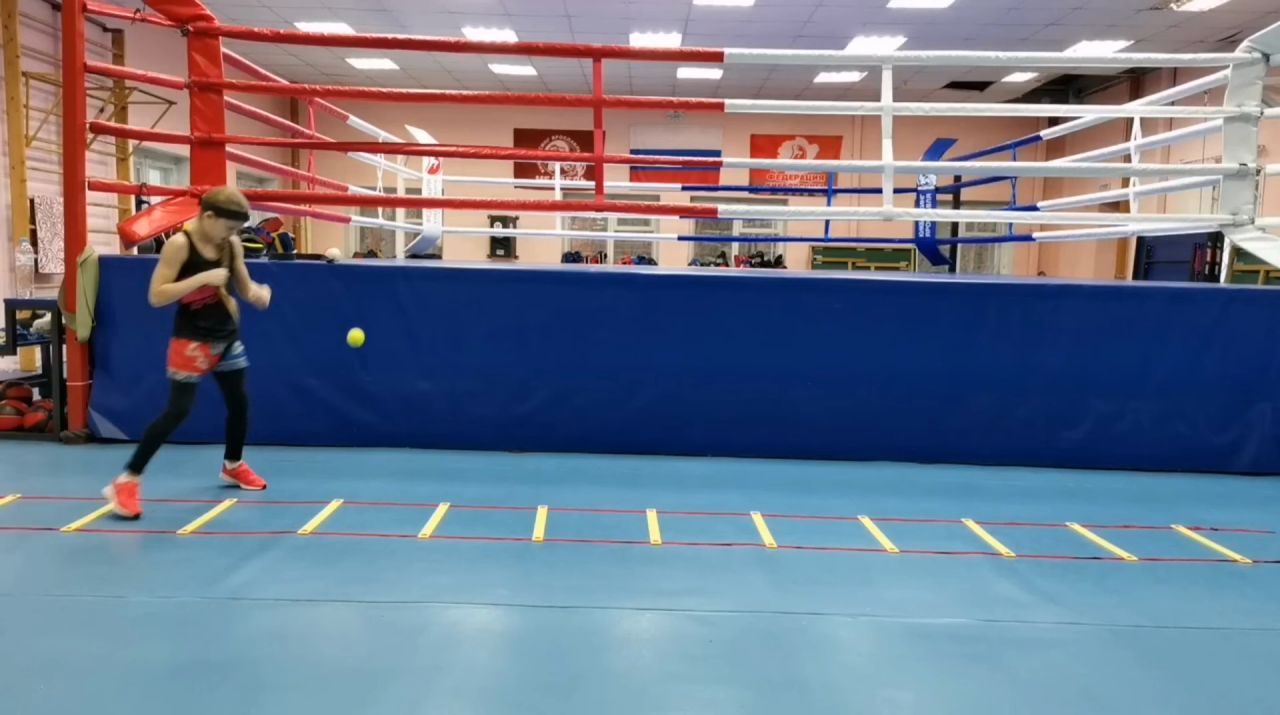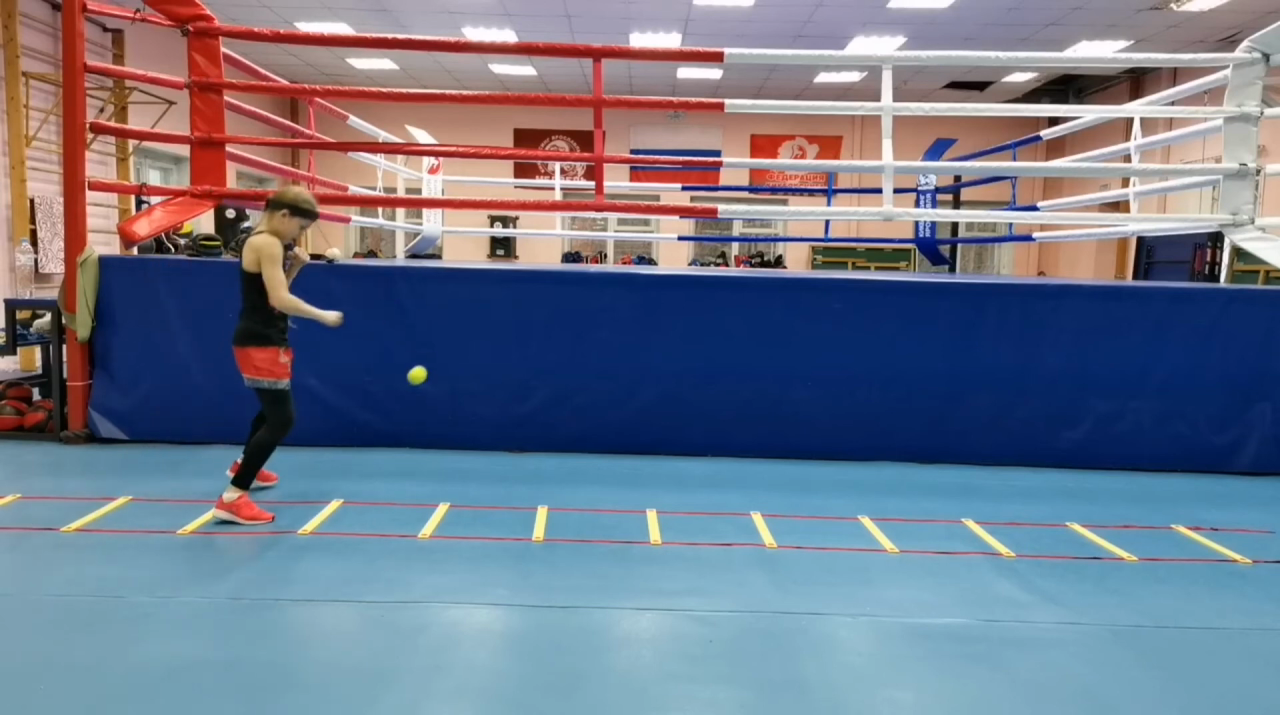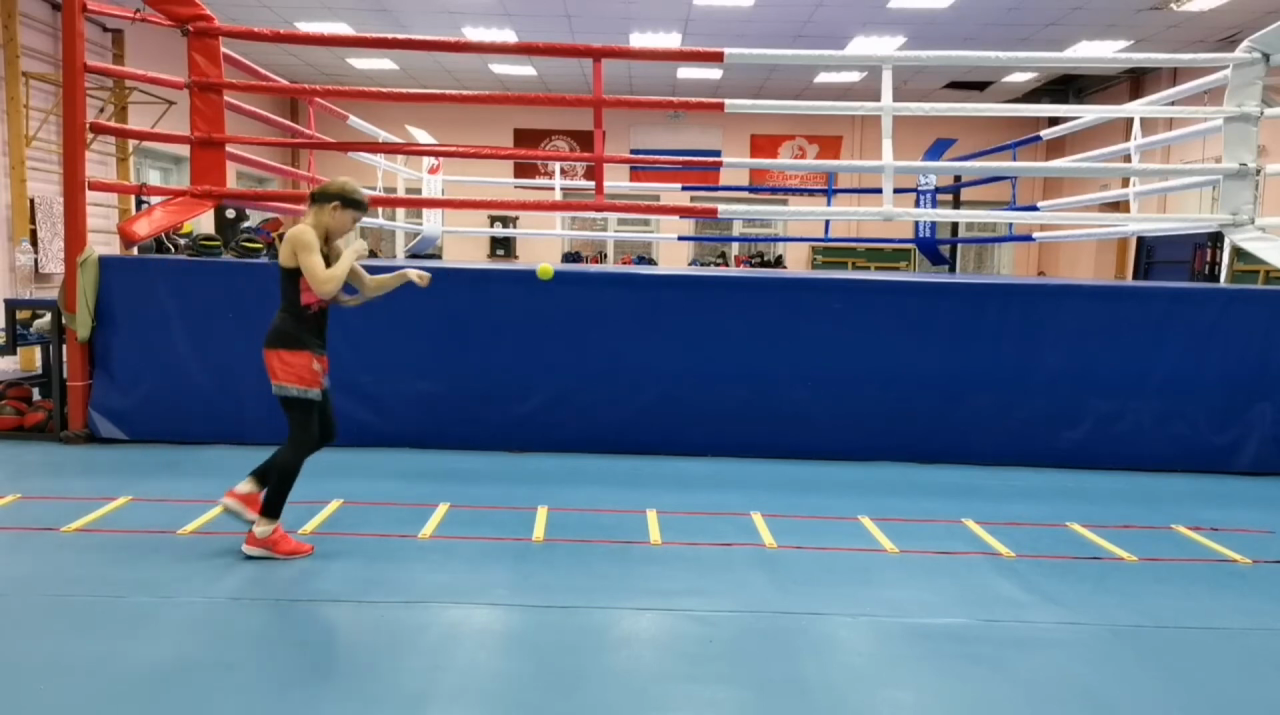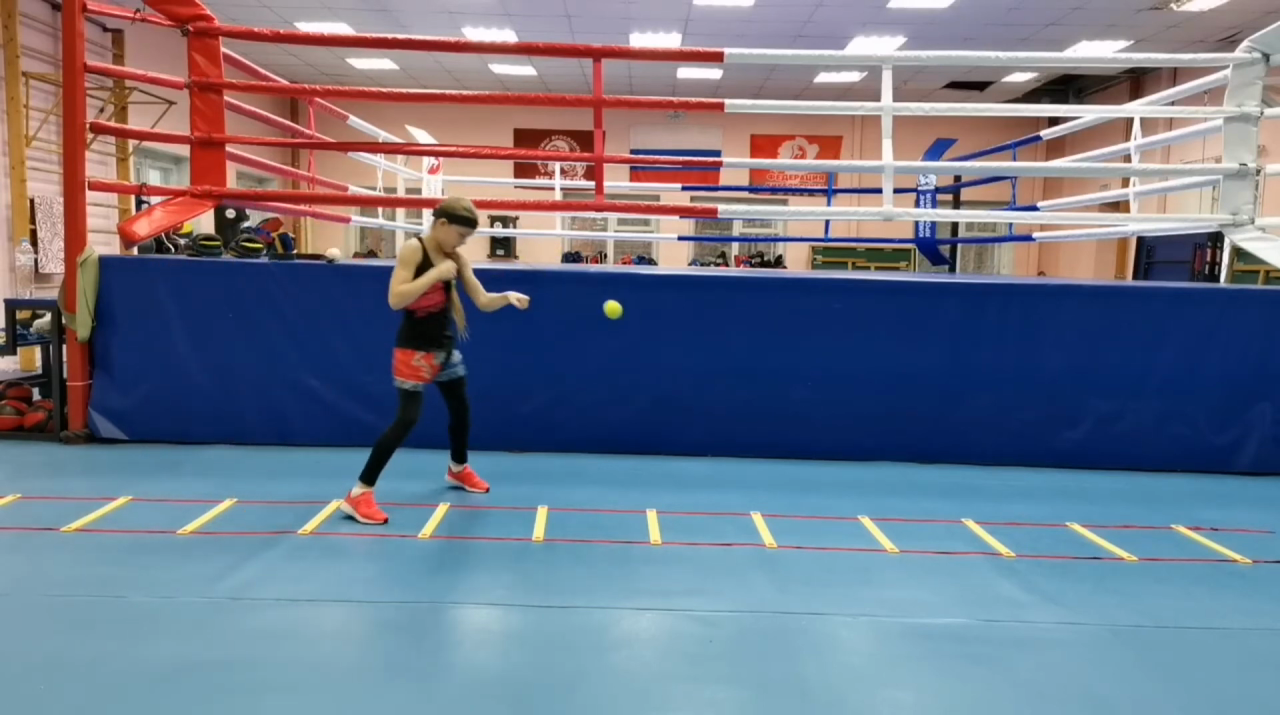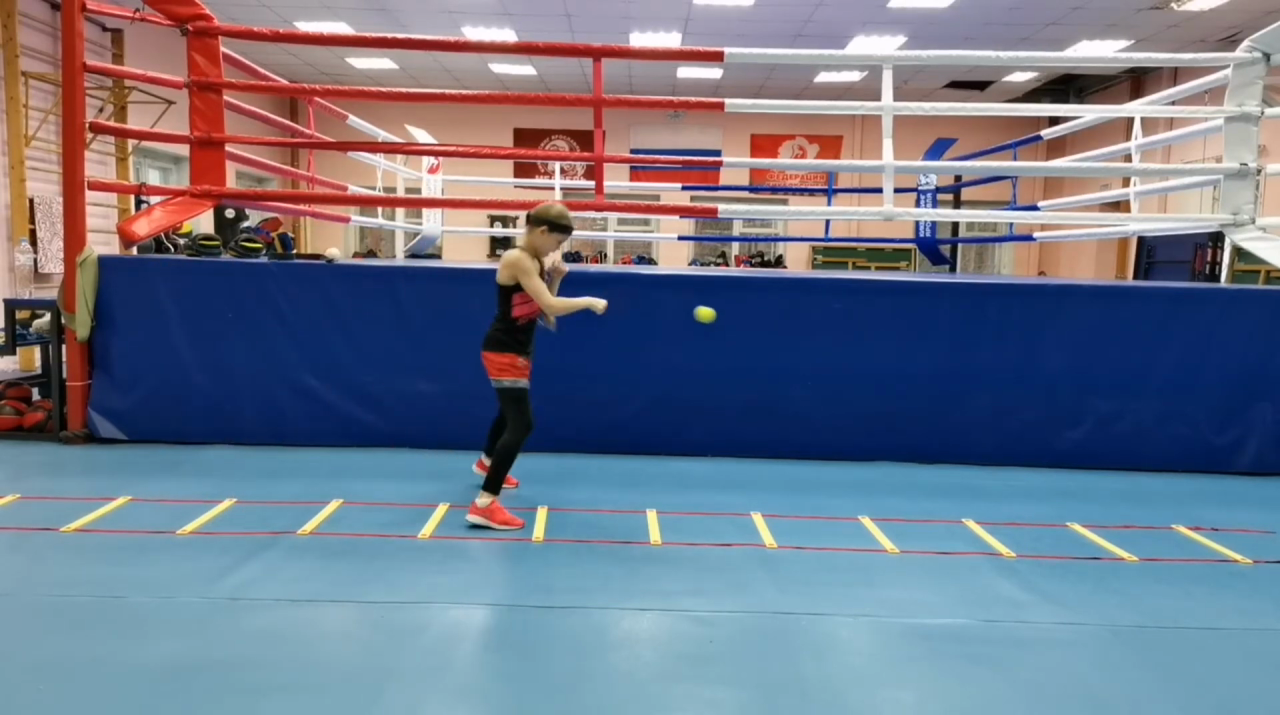
dt=0.7s
person 1, frame 1
left shoulder: (232, 245)
right shoulder: (179, 245)
left elbow: (244, 287)
right elbow: (156, 296)
left wrist: (259, 292)
right wrist: (203, 277)
left hip: (227, 337)
right hip: (192, 340)
left knee: (239, 403)
right knee: (176, 411)
left ankle: (233, 465)
right ankle: (126, 481)
person 1, frame 2
left shoulder: (264, 241)
right shoulder: (267, 245)
right elbow: (282, 301)
left wrist: (294, 266)
right wrist: (323, 316)
left hip: (263, 340)
right hip: (262, 344)
left knee: (274, 408)
right knee: (281, 420)
left ankle: (246, 465)
right ankle: (233, 500)
person 1, frame 3
left shoulder: (330, 245)
right shoulder: (301, 235)
left elbow: (368, 287)
right elbow: (323, 287)
left wrist: (405, 274)
right wrist: (350, 255)
left hip: (308, 350)
right hip: (291, 349)
left knee: (321, 433)
right knee: (303, 438)
left ankle: (247, 490)
right ankle: (264, 531)
person 1, frame 4
left shoulder: (457, 260)
right shoulder: (412, 249)
left elbow: (483, 302)
right elbow: (395, 300)
left wrist: (507, 298)
right wrist: (435, 274)
left hip: (445, 348)
right hip: (415, 349)
left knee: (461, 410)
right knee: (406, 420)
left ankle: (459, 467)
right ankle: (360, 492)
person 1, frame 5
left shoulder: (535, 259)
right shoulder: (517, 259)
left elbow: (543, 308)
right elbow: (549, 307)
left wrist: (555, 278)
right wrist: (589, 301)
left hip: (518, 351)
right hip: (503, 352)
left knee: (512, 415)
right knee: (521, 424)
left ankle: (487, 463)
right ankle: (484, 503)
